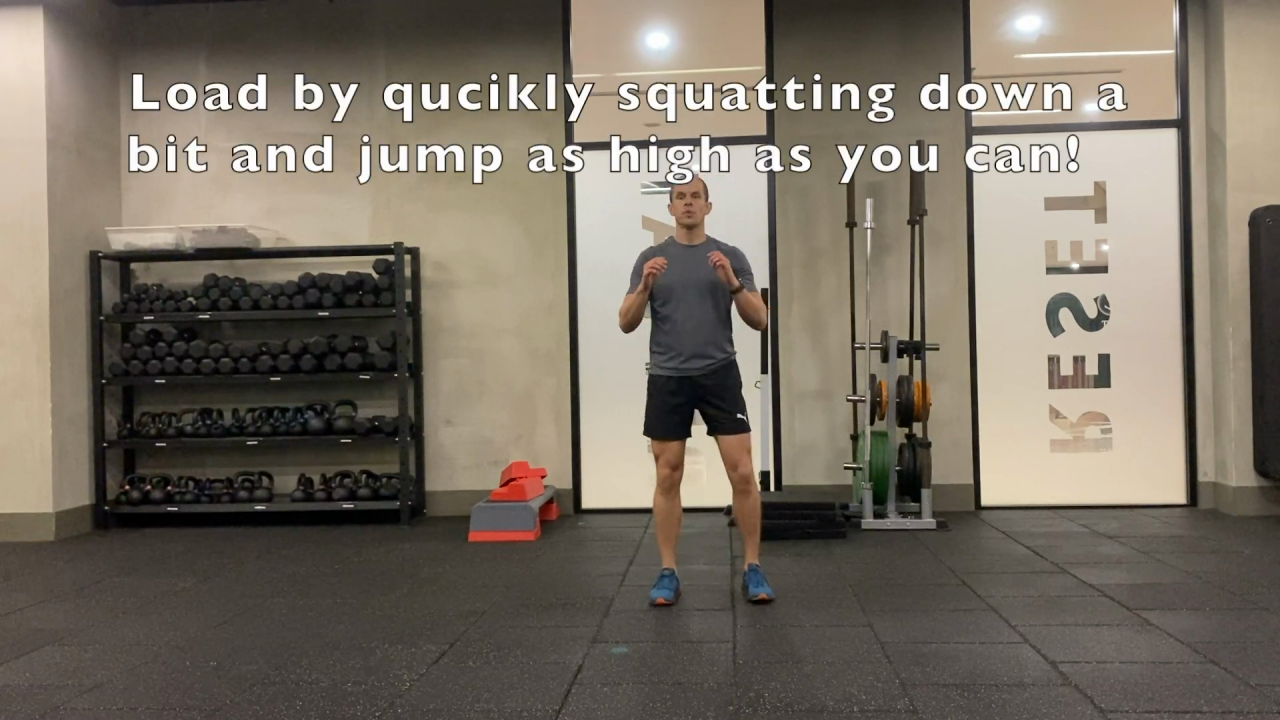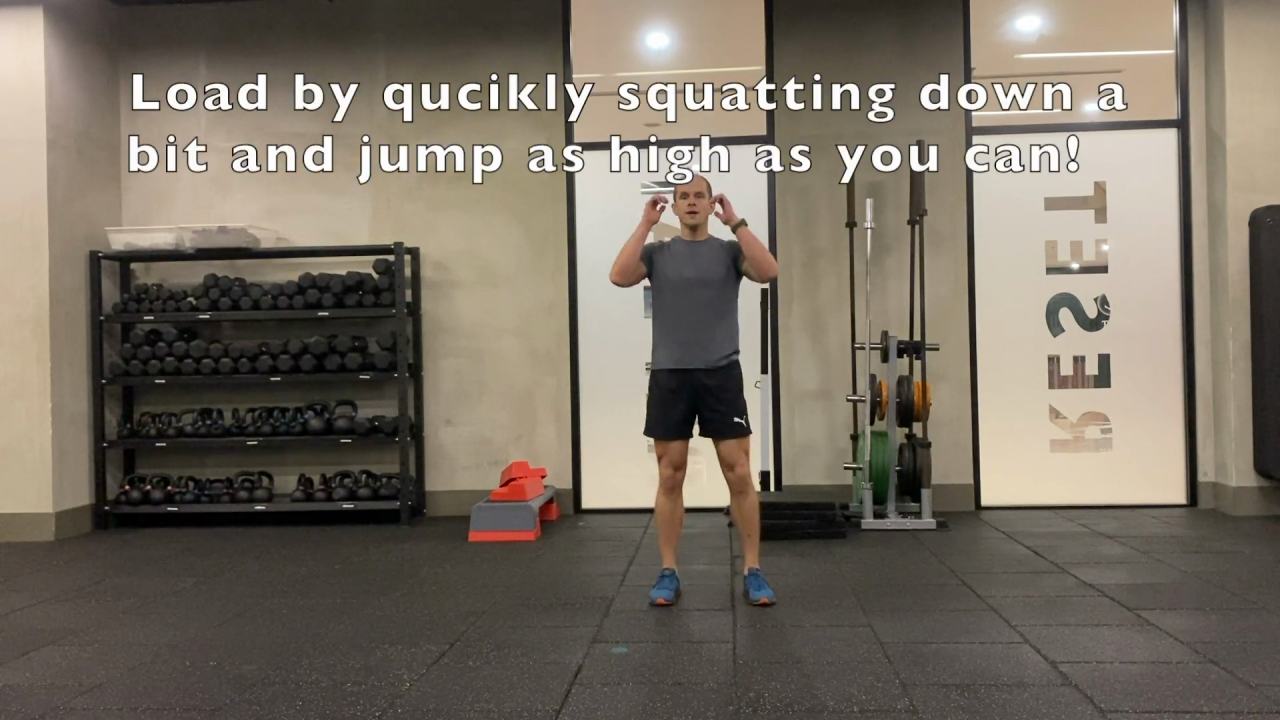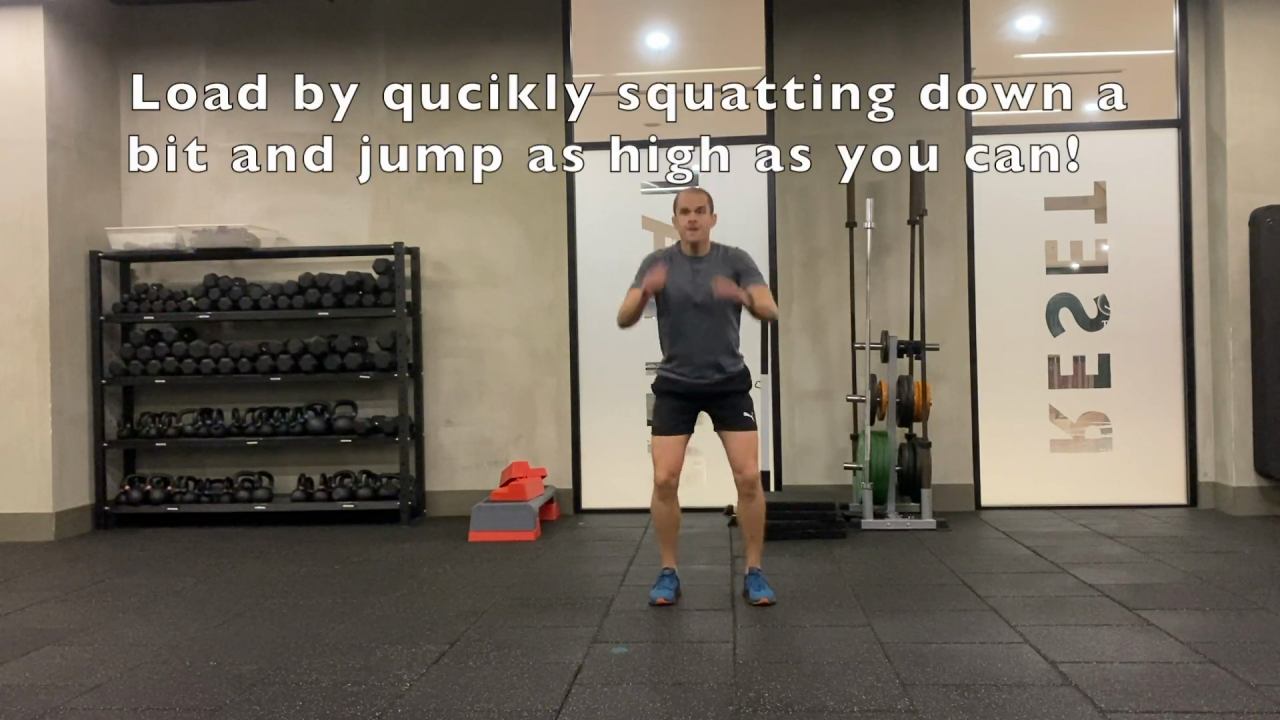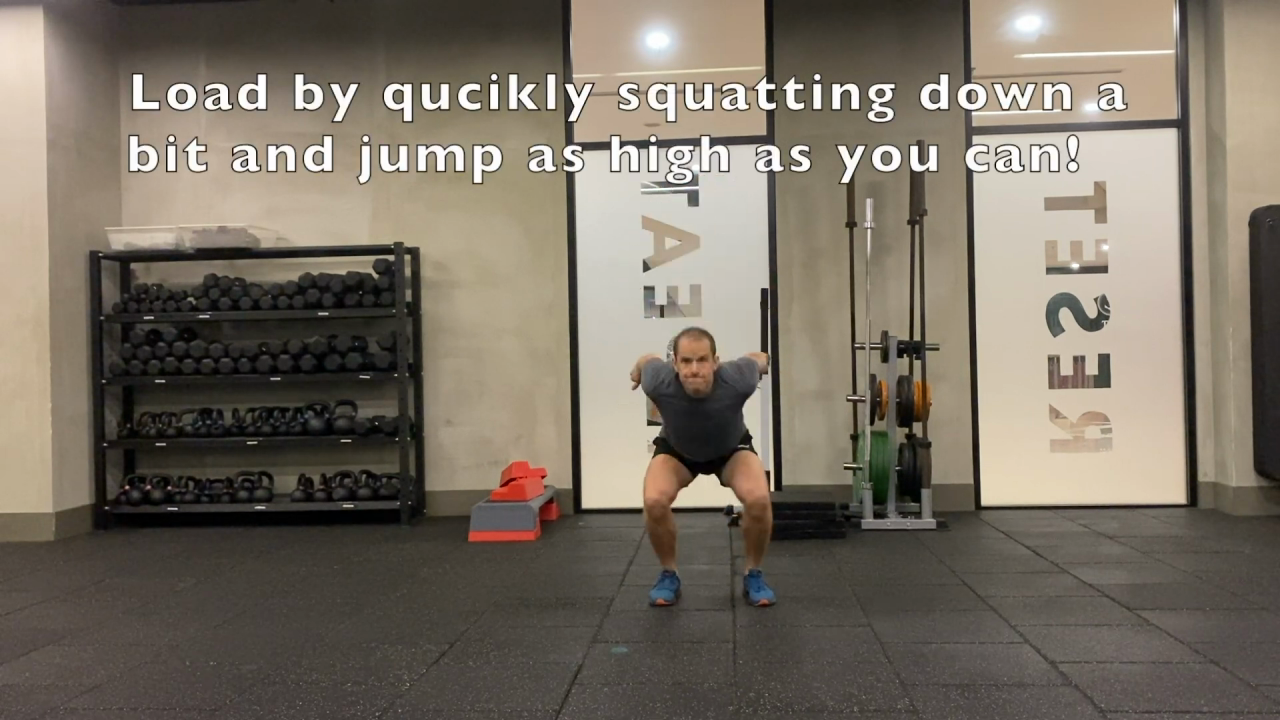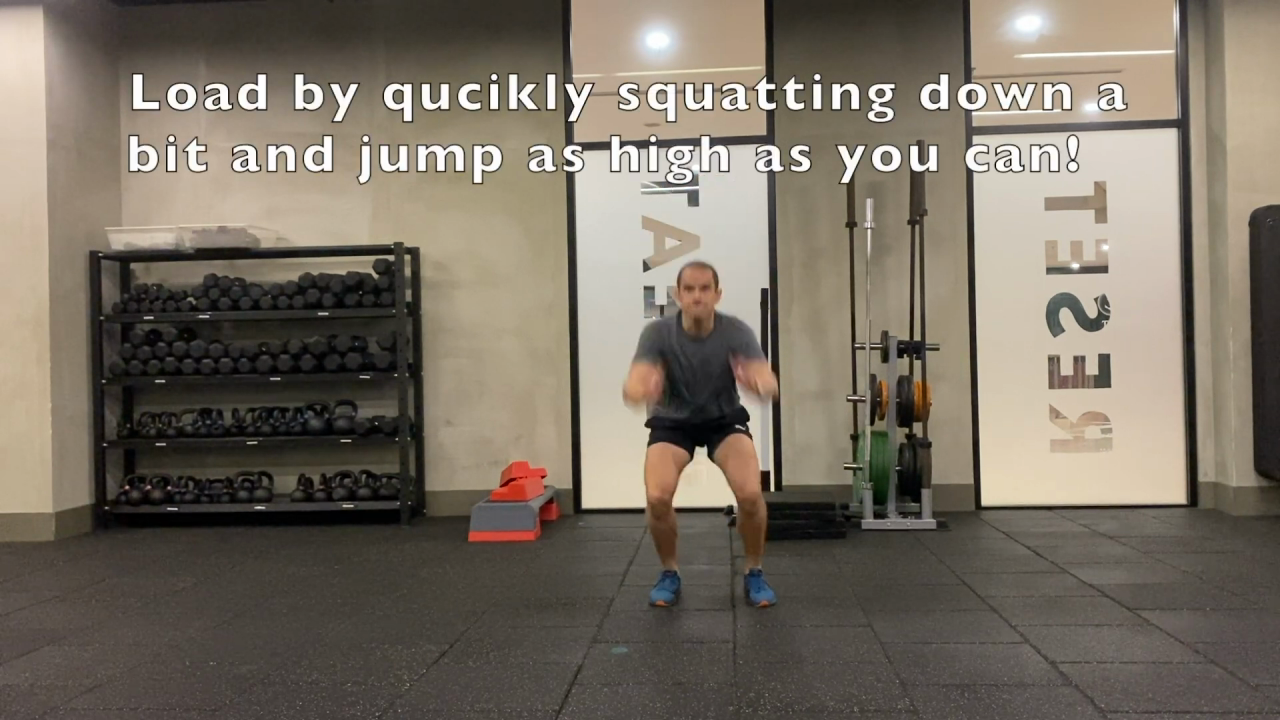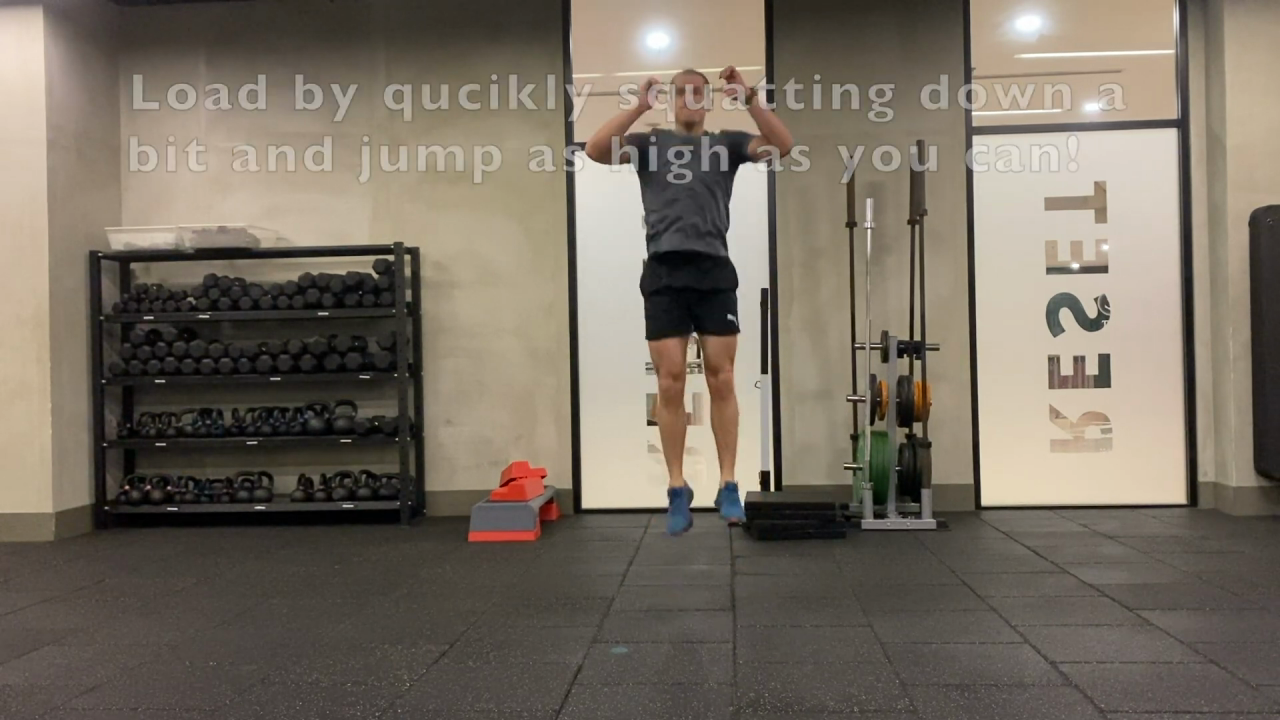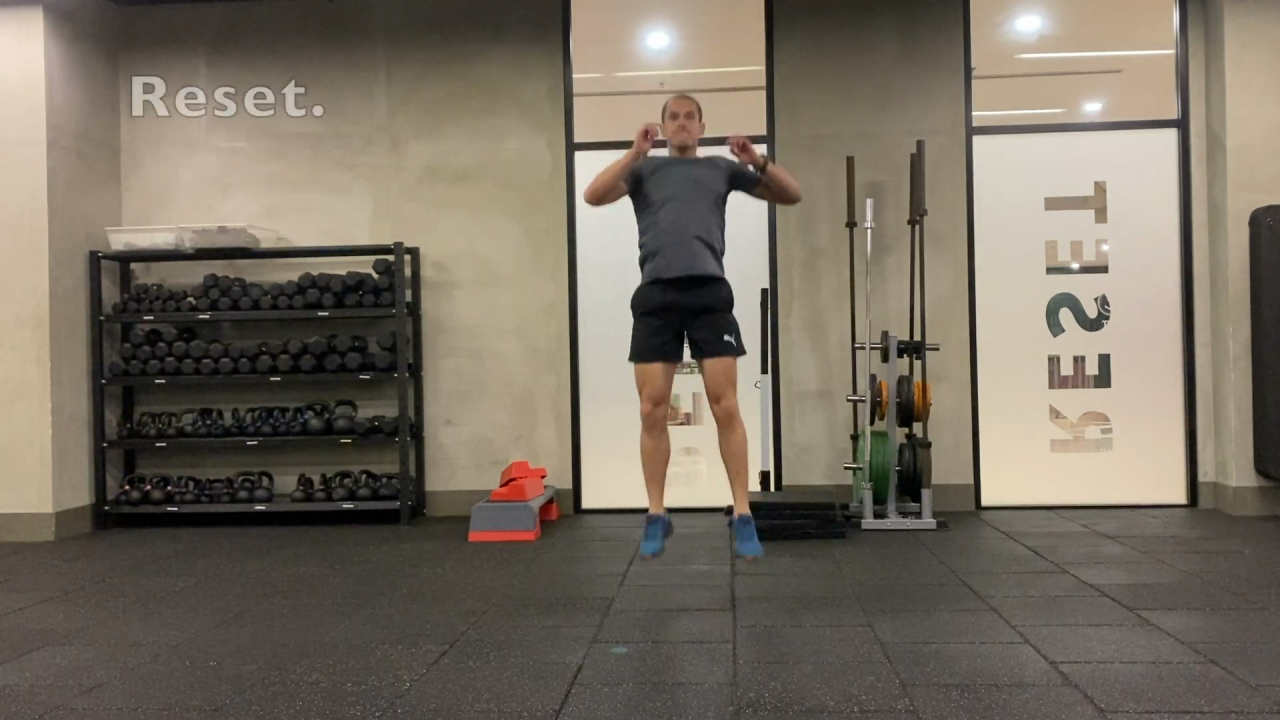
dt=0.3s
person 1, frame 1
left shoulder: (731, 256)
right shoulder: (651, 258)
left elbow: (760, 320)
right elbow: (626, 323)
left wrist: (733, 282)
right wrist: (644, 286)
left hip: (719, 374)
right hip: (667, 378)
left knee: (743, 474)
right knee: (667, 478)
left ankle: (752, 567)
right ankle: (668, 572)
person 1, frame 2
left shoulder: (730, 250)
right shoulder: (657, 252)
left elbow: (767, 271)
right elbow: (619, 276)
left wrist: (736, 221)
right wrist: (645, 223)
left hip: (721, 374)
right hip: (669, 375)
left knee: (739, 476)
right knee: (670, 478)
left ankle: (753, 571)
right ankle: (668, 572)
person 1, frame 3
left shoulder: (735, 260)
right shoulder: (656, 263)
left elbow: (770, 311)
right elbow: (624, 319)
left wrist: (742, 296)
right wrist: (645, 292)
left hip: (728, 381)
right hip: (675, 384)
left knee: (748, 477)
right knee: (664, 480)
left ankle: (754, 571)
right ankle: (668, 572)
person 1, frame 4
left shoulder: (737, 379)
right shoulder: (661, 382)
left elbow: (754, 362)
right elbow: (648, 362)
left wrist: (761, 360)
right wrist: (638, 369)
left hip: (729, 448)
right hip: (677, 452)
left knee: (758, 498)
right knee: (655, 500)
left ankle: (753, 572)
right ankle: (669, 573)
person 1, frame 5
left shoulder: (736, 332)
right shoulder: (657, 334)
left elbow: (769, 387)
right elbow: (631, 391)
left wrist: (757, 379)
right wrist: (645, 385)
left hip: (724, 420)
right hip: (672, 422)
left knee: (750, 493)
right knee: (658, 497)
left ankle: (754, 572)
right ankle: (669, 572)
person 1, frame 6
left shoulder: (726, 145)
right shoulder: (648, 143)
left elbow: (782, 147)
right elbow: (595, 150)
left wrist: (749, 98)
right wrist: (637, 108)
left hip: (713, 271)
right hip: (663, 271)
left knee: (721, 381)
right knee: (670, 385)
left ankle: (728, 484)
right ankle: (677, 488)
person 1, frame 7
left shoulder: (722, 169)
right shoulder: (644, 169)
left elbow: (792, 195)
right elbow: (593, 196)
left wrist: (759, 161)
right wrist: (635, 153)
left hip: (709, 294)
right hip: (657, 296)
left knee: (725, 408)
right knee: (653, 411)
left ankle: (742, 516)
right ankle: (656, 516)
